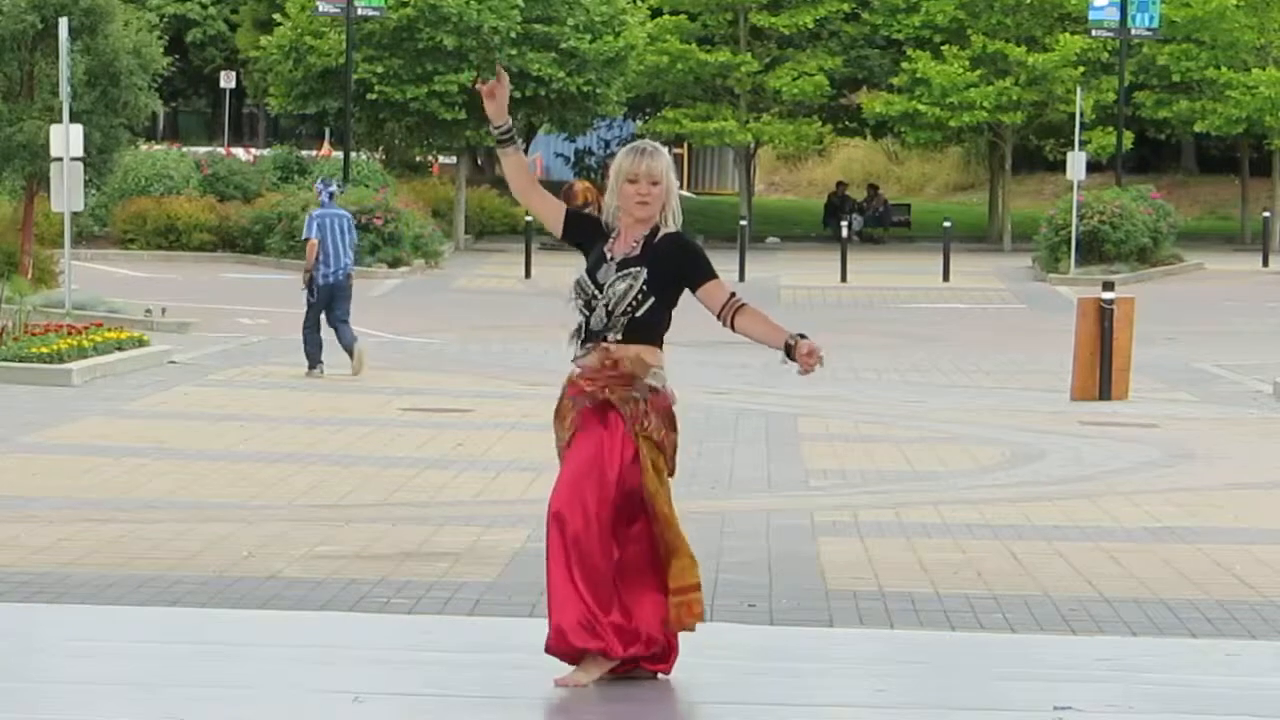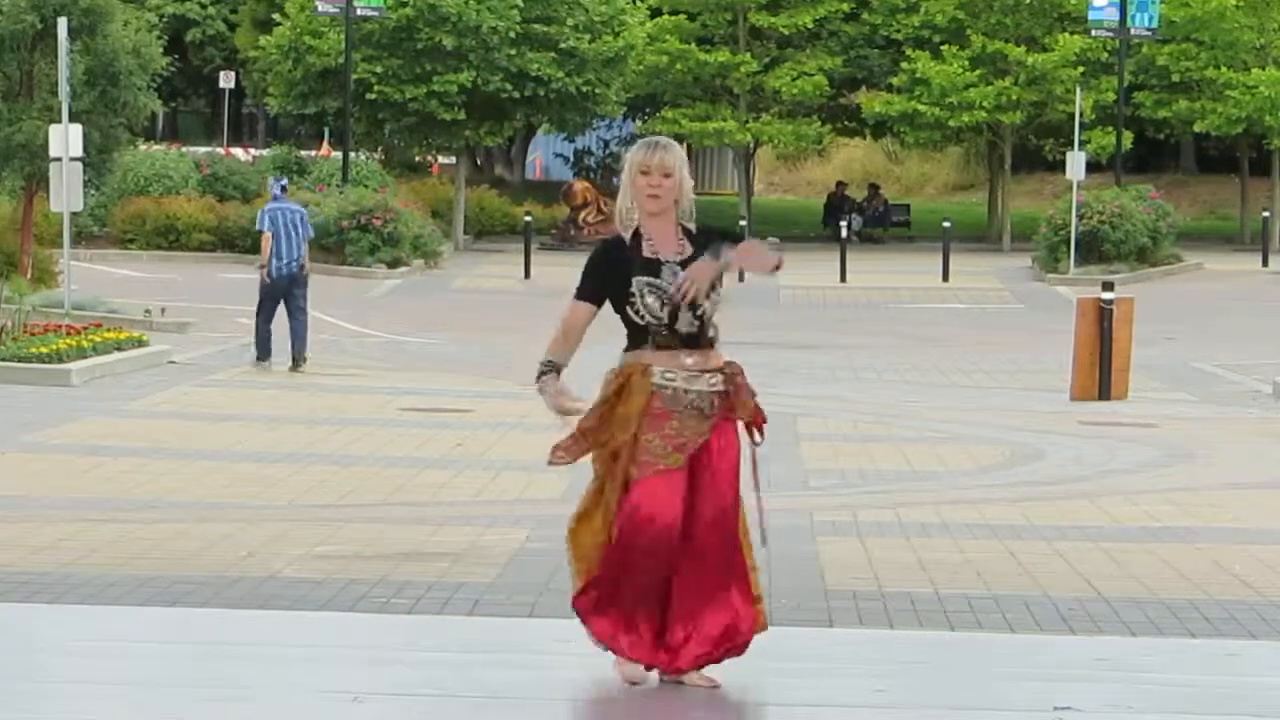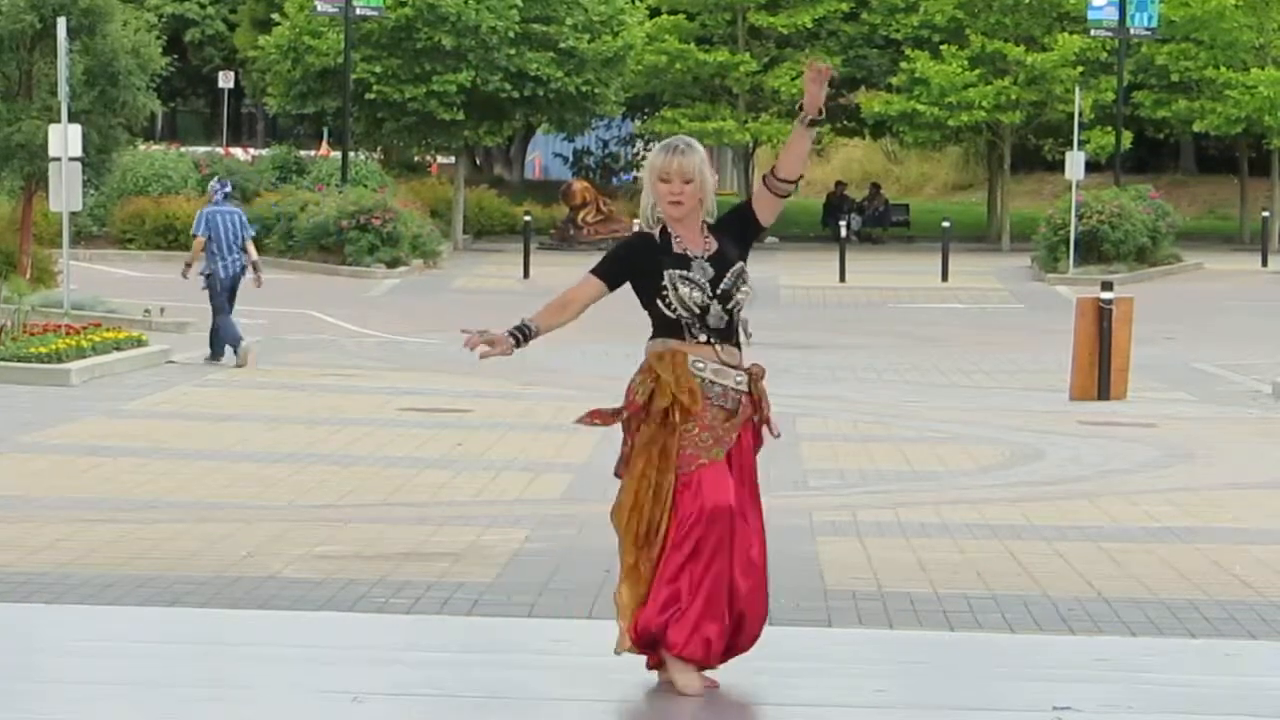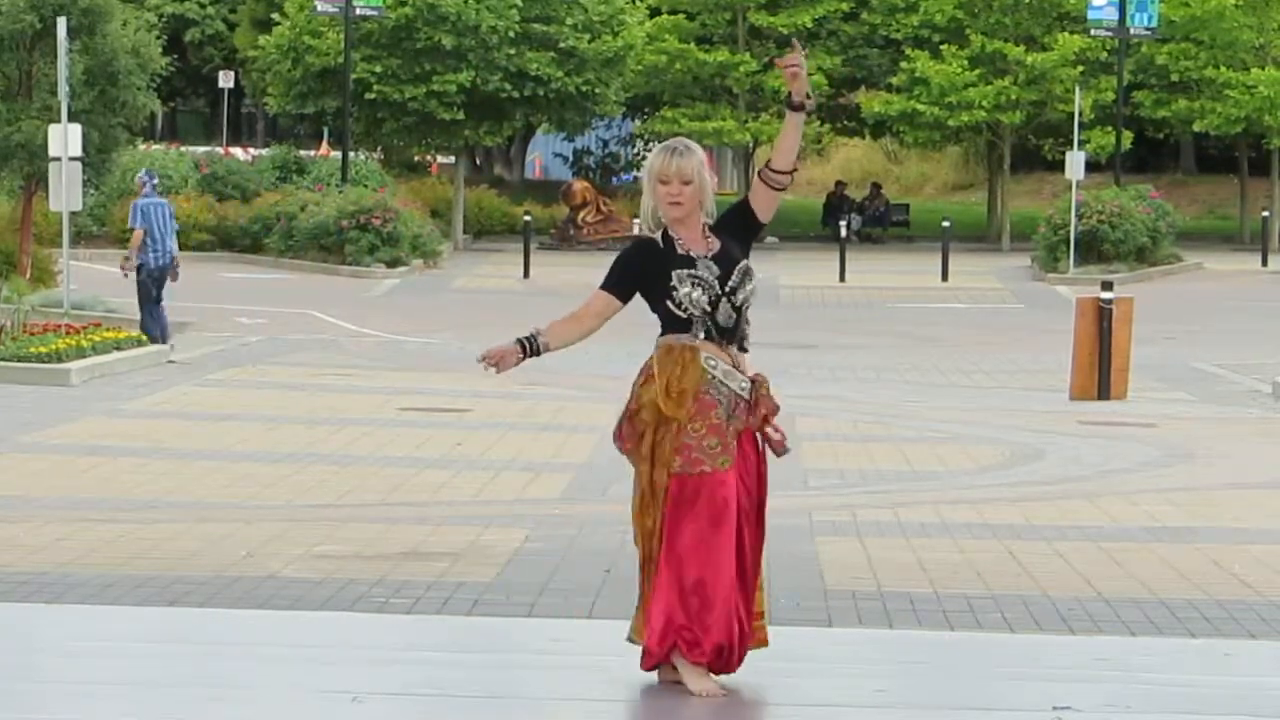
dt=0.7s
person 1, frame 1
left shoulder: (675, 250)
right shoulder: (594, 235)
left elbow: (731, 309)
right elbow: (527, 191)
left wrist: (790, 343)
right wrist: (500, 121)
left hip: (629, 397)
right hip: (591, 398)
left knee: (581, 515)
right knee: (616, 524)
left ankle: (605, 644)
right ankle: (639, 650)
person 1, frame 2
left shoulder: (707, 241)
right shoulder: (613, 253)
left elbow: (770, 258)
right elbow: (571, 327)
left wrist: (720, 259)
right wrist: (549, 378)
left hip: (710, 403)
right hip: (647, 400)
left knee: (709, 528)
right knee: (650, 516)
left ankle: (686, 650)
right ankle: (629, 635)
person 1, frame 3
left shoulder: (730, 233)
right shoulder: (639, 248)
left elbow: (781, 182)
right elbow: (574, 299)
left wrist: (809, 113)
right wrist: (512, 336)
left hip: (731, 399)
right hip: (675, 393)
left knee: (733, 530)
right knee: (701, 509)
left ankle: (684, 650)
right ankle: (675, 645)
person 1, frame 4
left shoulder: (732, 233)
right shoulder: (644, 252)
left elbow: (777, 174)
right elbow: (587, 317)
left wrist: (797, 100)
right wrist: (523, 348)
left hip: (734, 401)
right hip: (681, 393)
left knee: (731, 524)
right knee: (699, 515)
left ankle: (684, 649)
right ankle: (684, 647)
person 2, frame 1
left shoulder: (315, 216)
right shoulder: (346, 217)
left elbow: (313, 243)
left wrist: (307, 270)
left hip: (320, 277)
right hip: (342, 278)
left knee: (312, 322)
right knee: (340, 321)
left ankle: (315, 366)
right ankle: (353, 347)
person 2, frame 2
left shoulder: (268, 210)
right shoulder: (300, 211)
left elbow: (267, 237)
left wrist: (263, 265)
right wrist: (305, 268)
left hip: (275, 270)
right hip: (297, 270)
left knee: (265, 314)
right knee: (298, 315)
left ankle: (263, 358)
right ankle: (298, 360)
person 2, frame 3
left shoulder: (206, 212)
right shoulder: (238, 213)
left elbow: (200, 241)
right elbow: (249, 243)
left wrist: (188, 264)
right wrist: (257, 270)
left hip: (217, 270)
right hip: (237, 269)
left knee: (220, 316)
right knee: (224, 312)
left ankle: (240, 345)
right ankle: (216, 353)
person 2, frame 4
left shoulder: (139, 204)
right shoulder: (166, 204)
left elbow: (138, 234)
left wrist: (128, 258)
right wrist: (175, 263)
left hip: (148, 260)
right hip: (165, 260)
left knee: (147, 306)
right knee: (154, 302)
left ankle: (156, 345)
right ankle: (164, 338)
